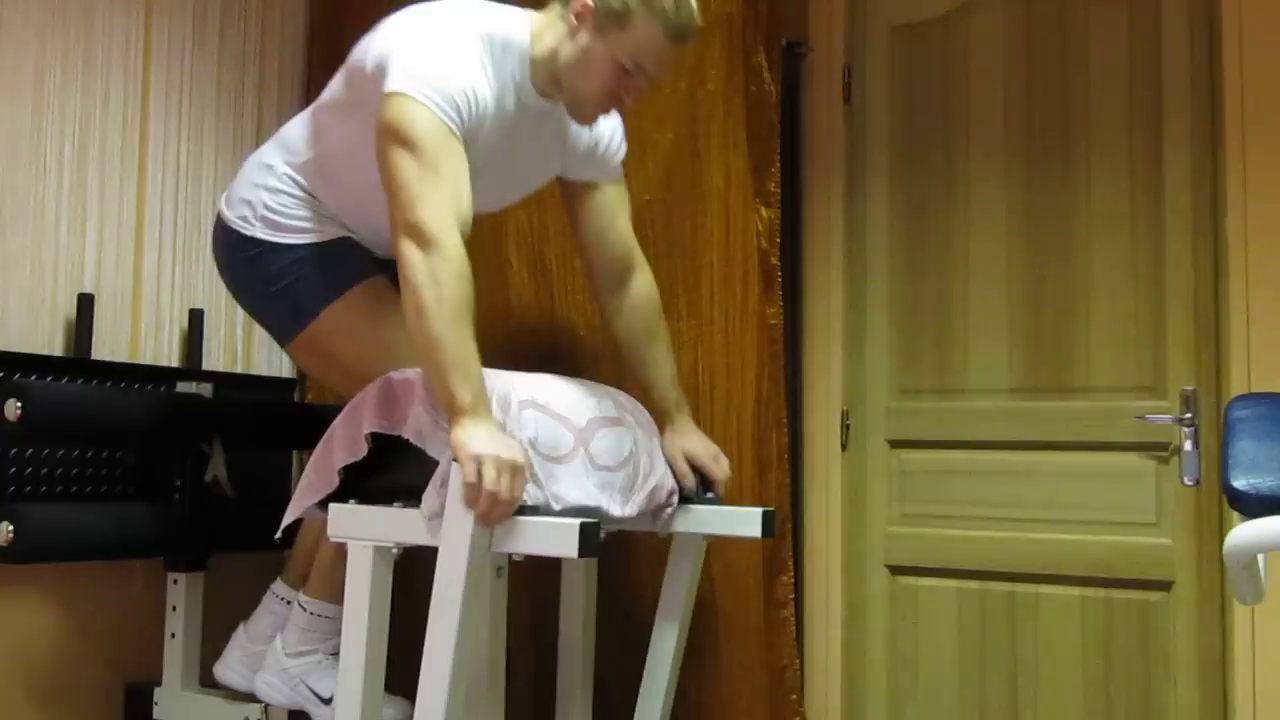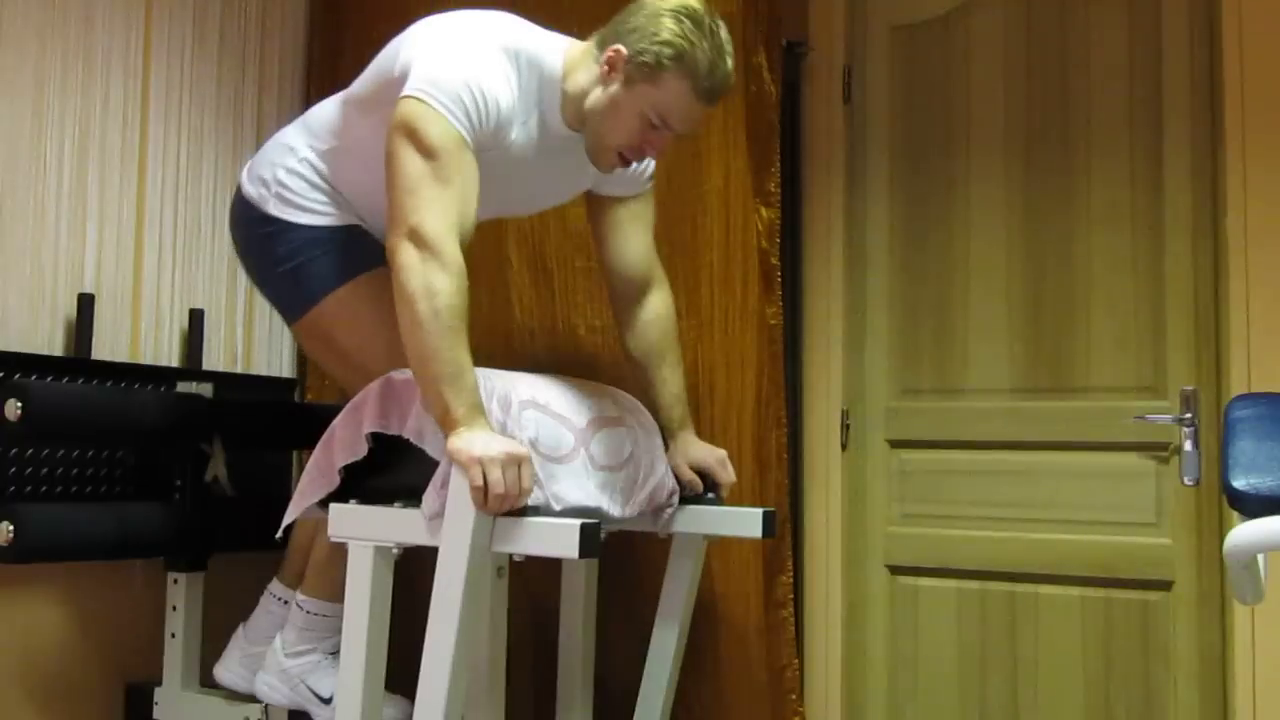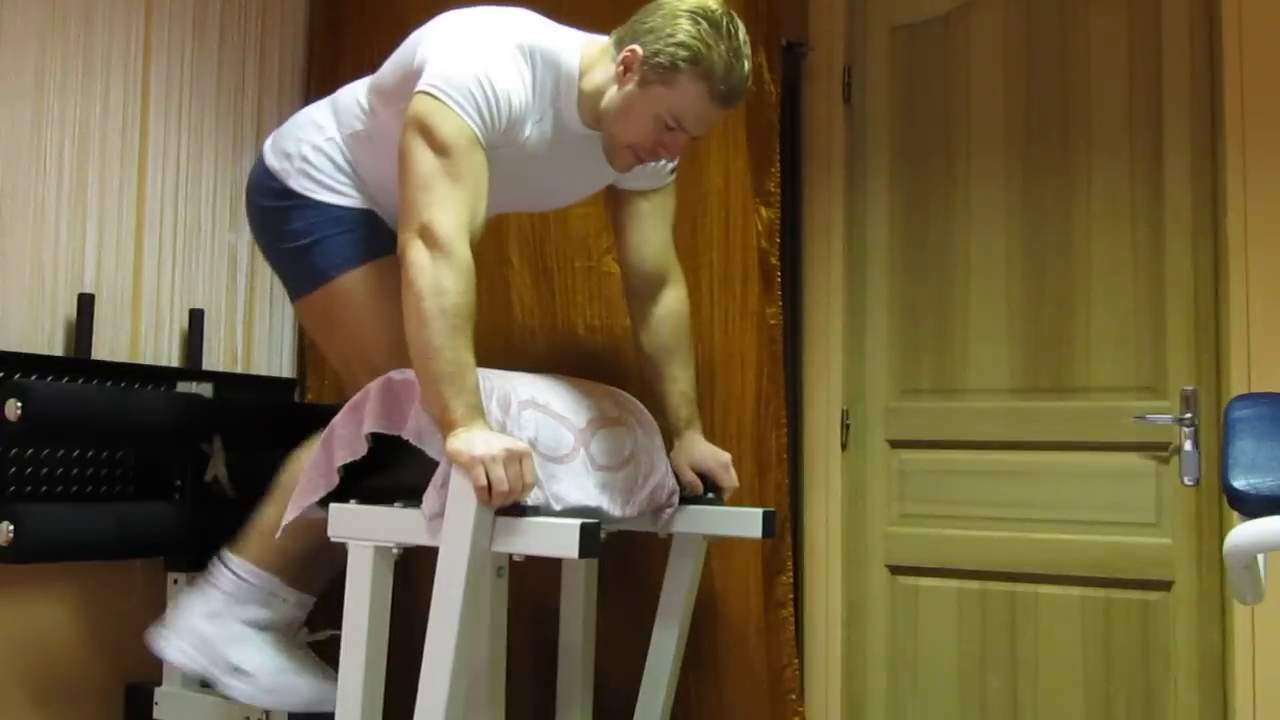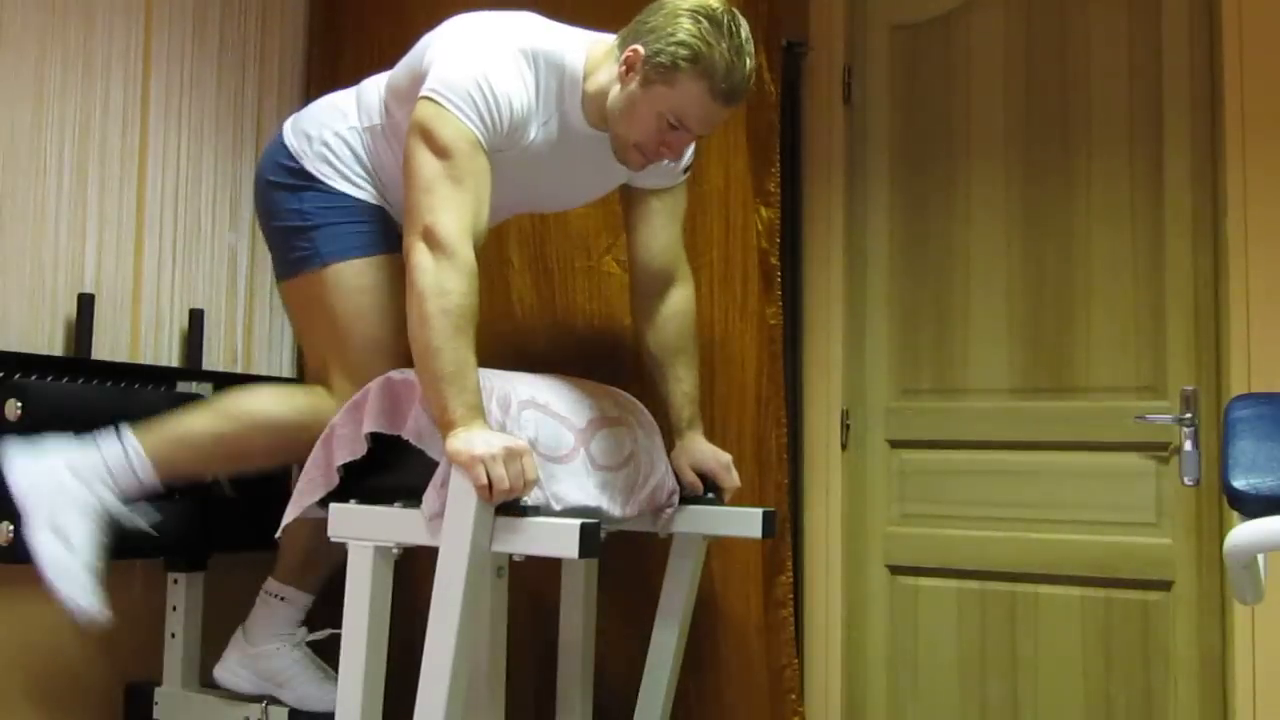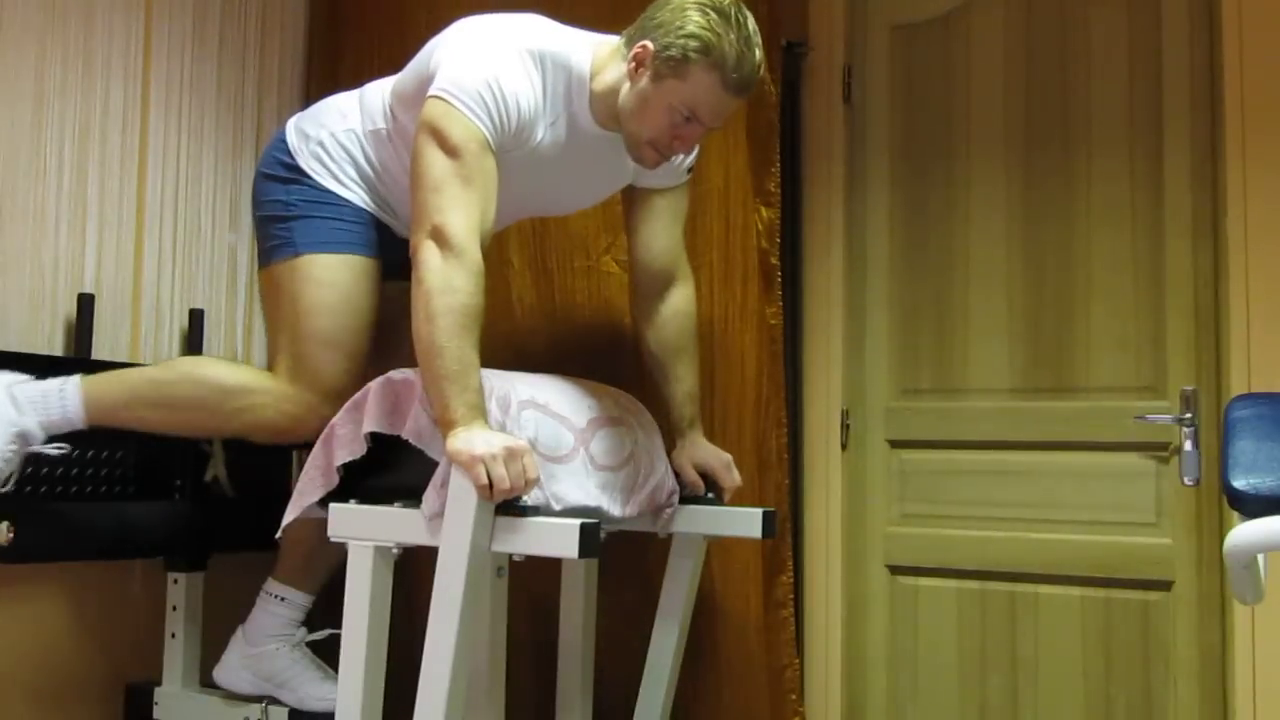
dt=0.2s
person 1, frame 1
left shoulder: (591, 125)
left elbow: (622, 275)
right elbow: (428, 240)
left wrist: (673, 421)
right wrist: (470, 418)
left hip: (356, 242)
right hip: (280, 231)
left ankle: (265, 641)
right ankle: (301, 652)
person 1, frame 2
left shoulder: (623, 142)
right shoulder: (471, 69)
left elbow: (641, 291)
right elbow: (426, 248)
left wrist: (678, 433)
right wrist: (466, 425)
left hip: (368, 228)
right hip: (295, 211)
right knee: (424, 413)
left ankle: (265, 641)
right ankle: (300, 654)
person 1, frame 3
left shoulder: (646, 140)
right shoulder: (487, 66)
left elbow: (656, 286)
right elbow: (436, 244)
left wrist: (684, 432)
right wrist: (464, 425)
left hip: (386, 212)
right hip: (313, 188)
right knee: (407, 403)
left ankle: (256, 628)
right ankle: (222, 617)
person 1, frame 4
left shoulder: (659, 137)
right shoulder: (493, 69)
left elbow: (664, 286)
right elbow: (440, 246)
left wrist: (688, 433)
right wrist: (465, 426)
left hip: (402, 204)
right hip: (328, 176)
right knee: (362, 403)
left ankle: (266, 642)
right ankle: (83, 476)
person 1, frame 5
left shoulder: (663, 134)
right shoulder: (498, 67)
left elbow: (664, 287)
right elbow: (447, 245)
left wrist: (687, 432)
right wrist: (463, 424)
left hip: (401, 216)
right hip: (326, 174)
right knee: (304, 401)
left ankle: (265, 642)
